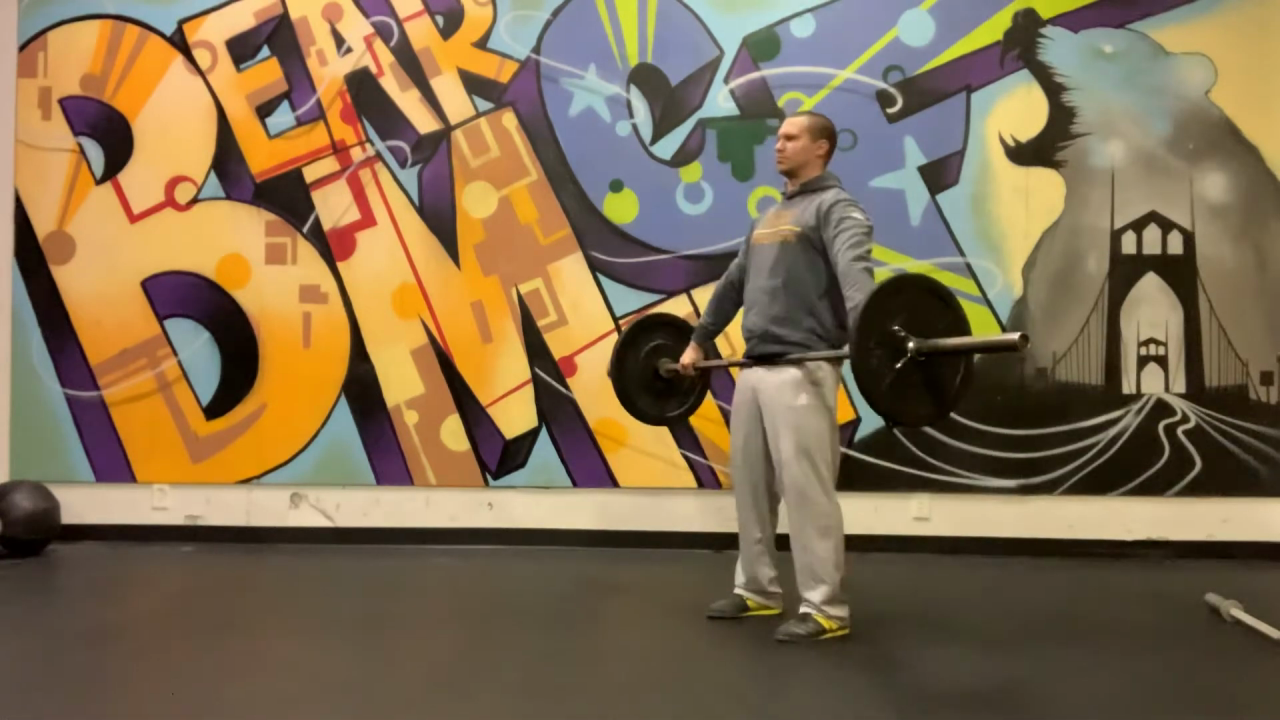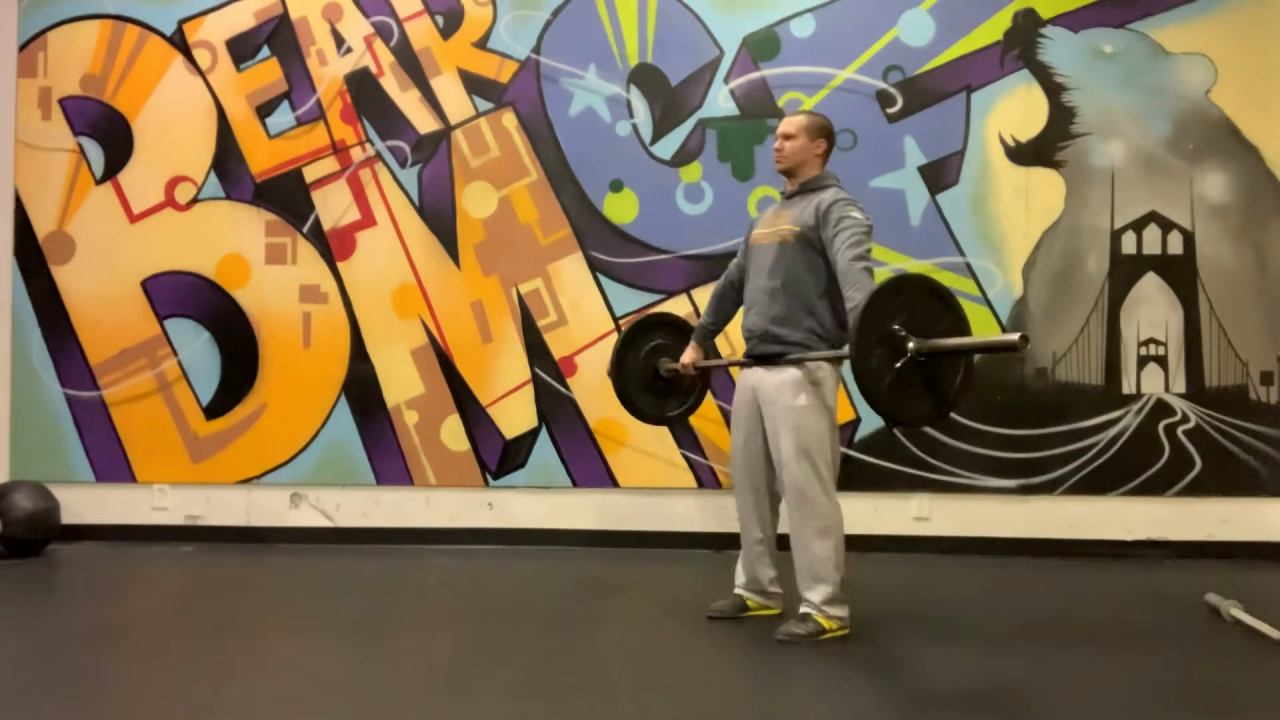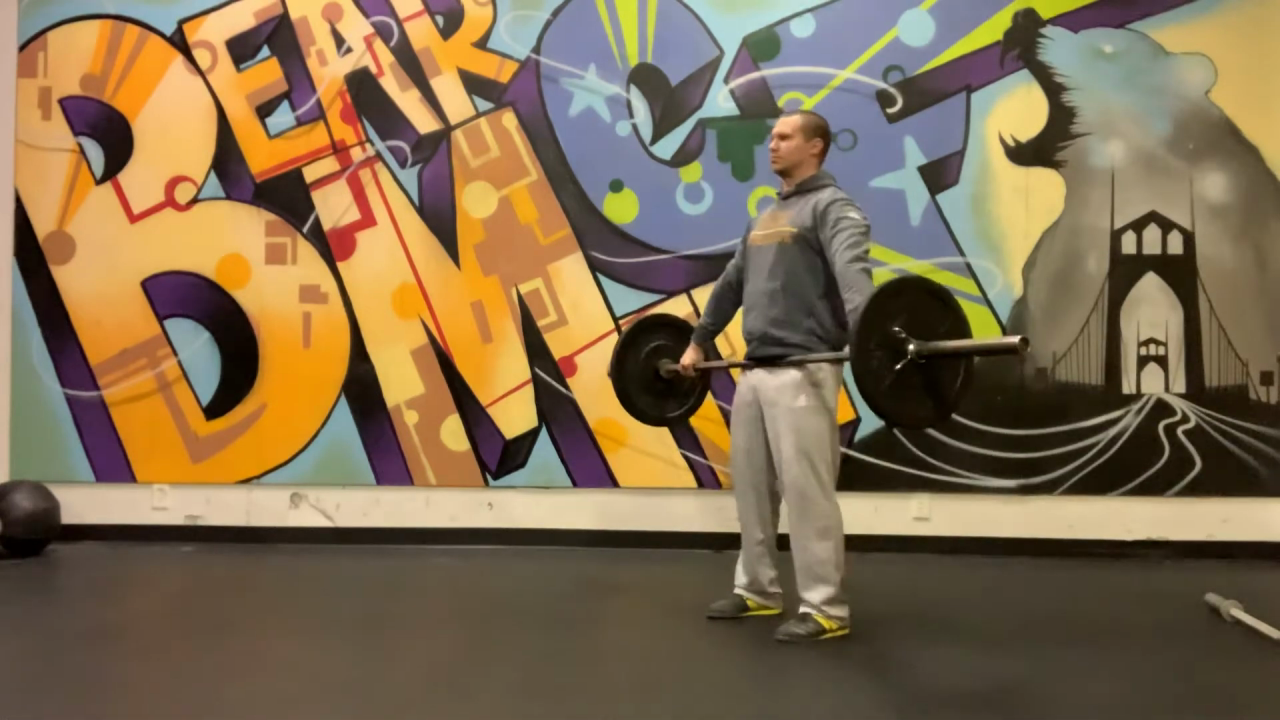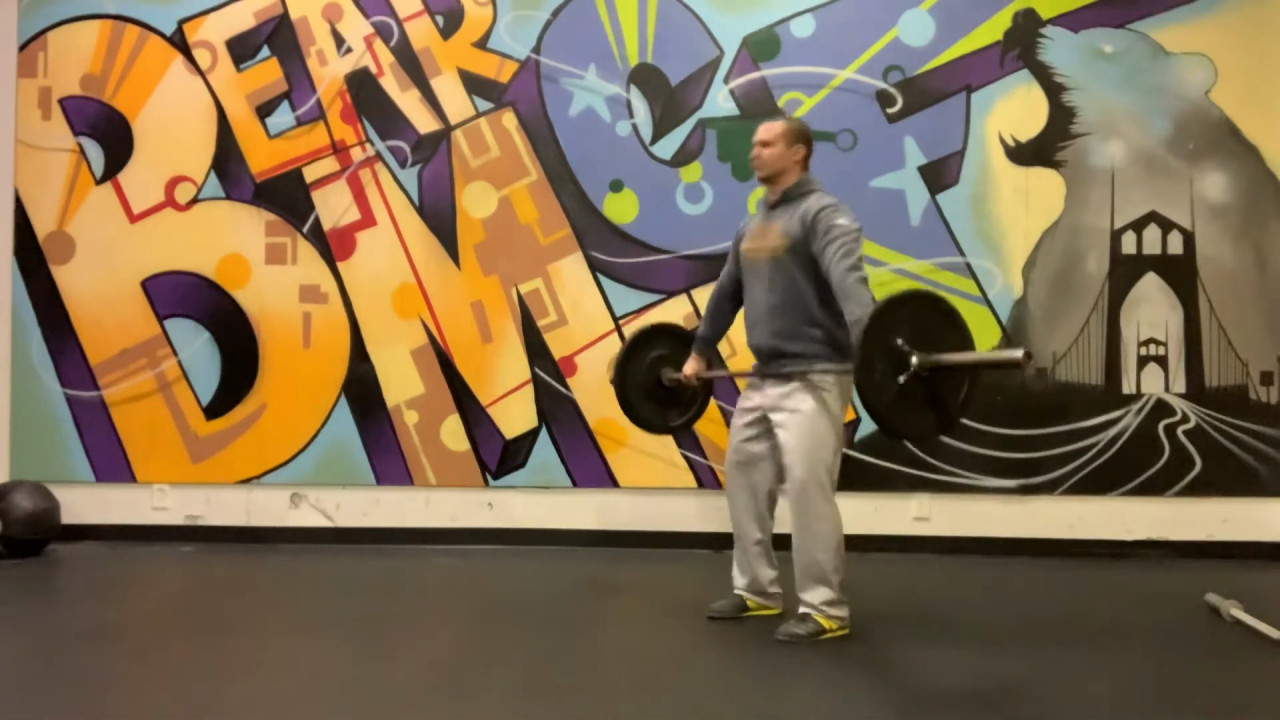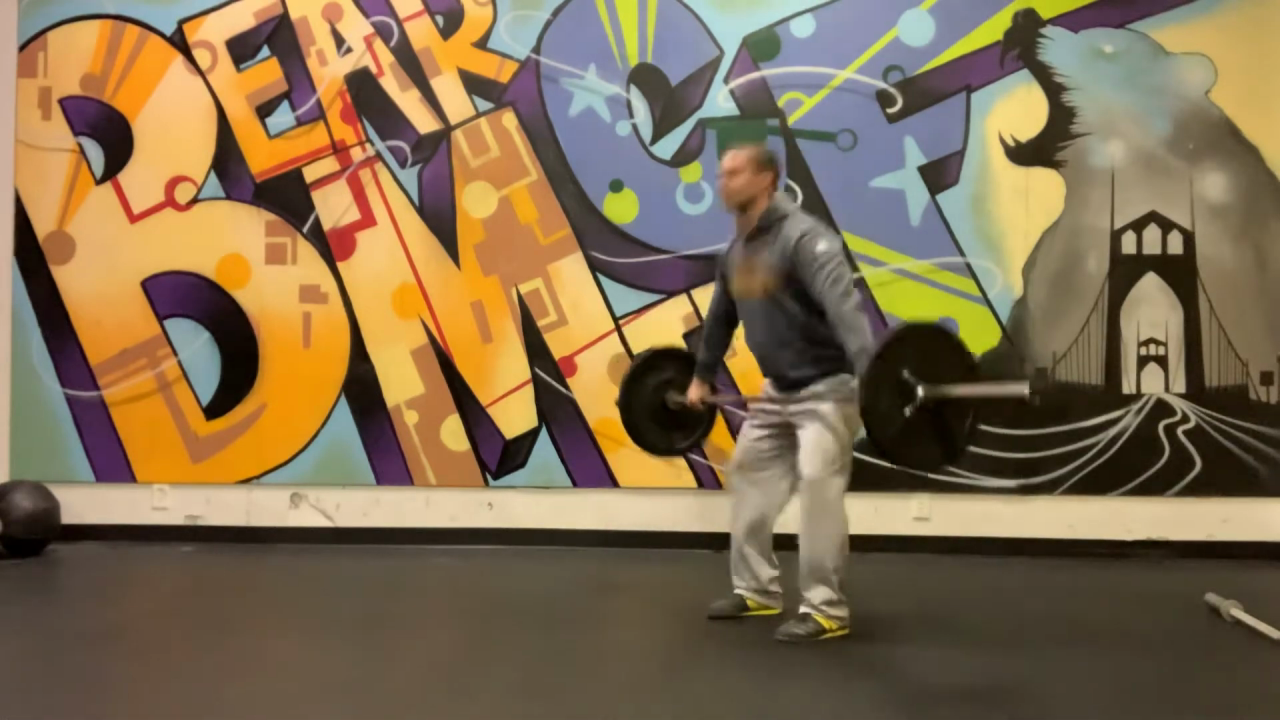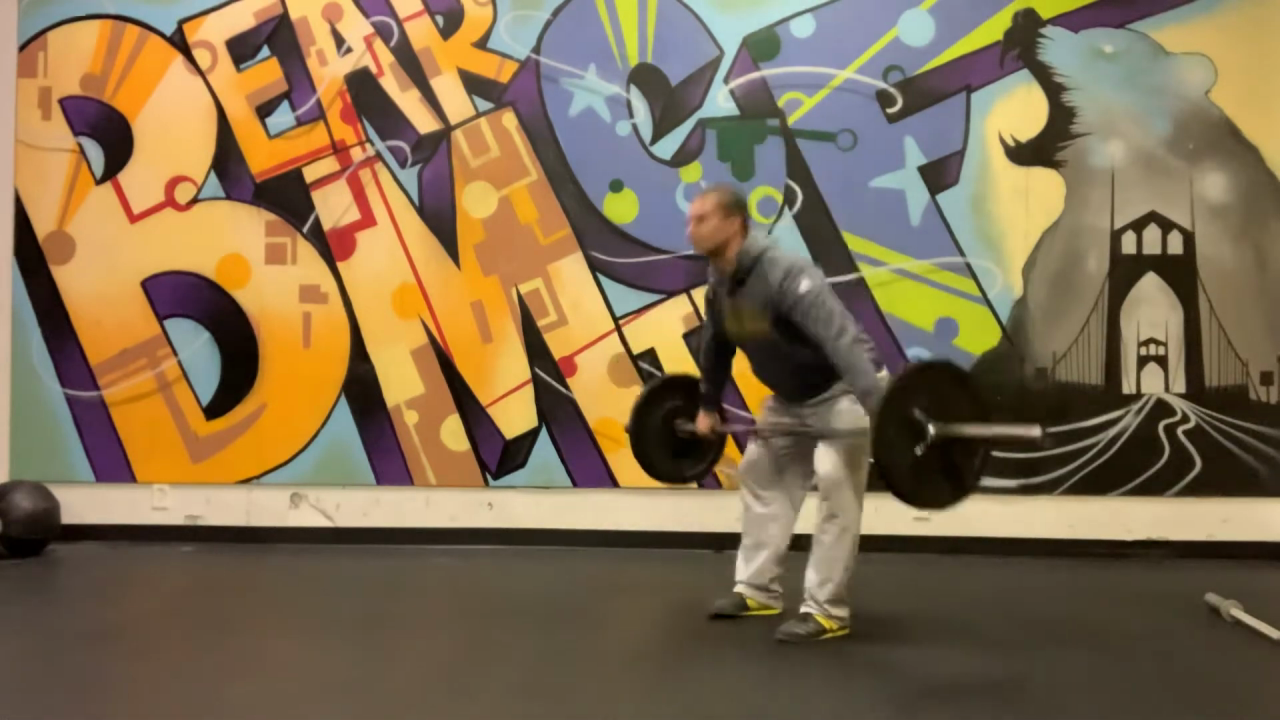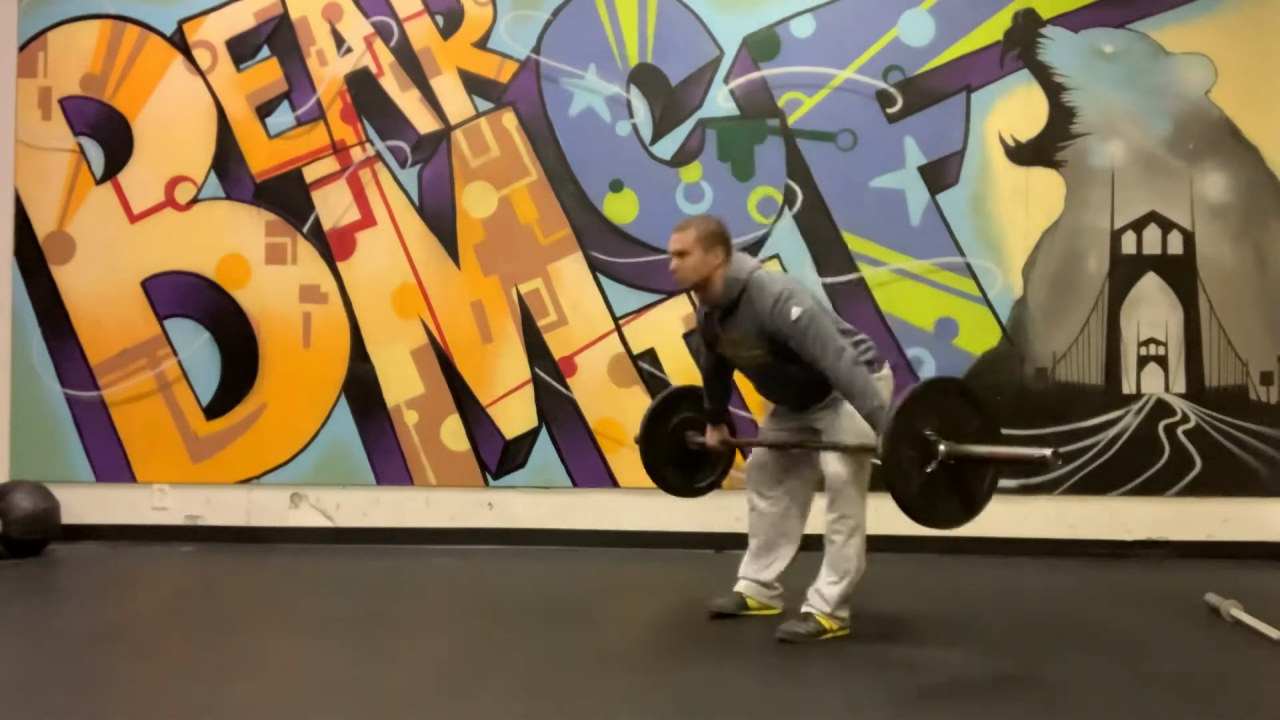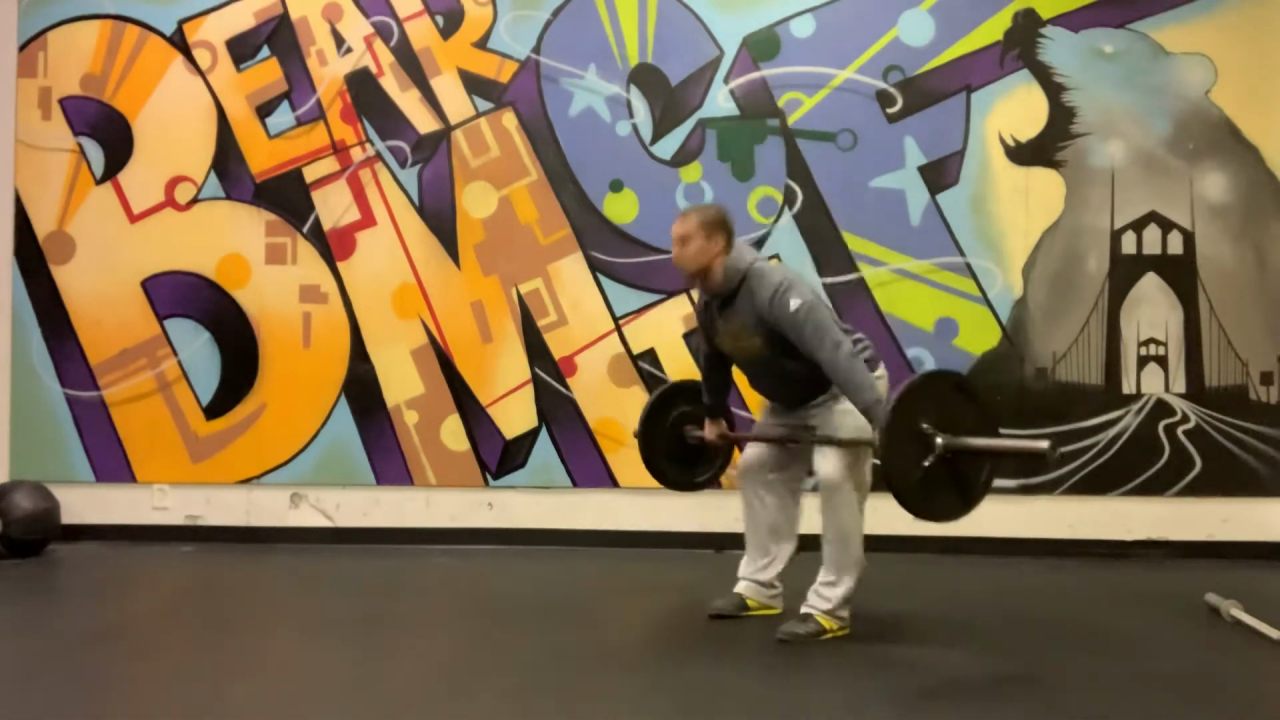
dt=0.1s
person 1, frame 1
left shoulder: (837, 208)
right shoulder: (770, 216)
left elbow: (854, 272)
right elbow: (734, 281)
right wrist: (699, 340)
left hip: (802, 370)
right hip: (754, 367)
left knee: (806, 488)
right knee: (750, 484)
left ankle: (825, 608)
right ankle: (758, 591)
person 1, frame 2
left shoulder: (836, 207)
right shoulder: (770, 214)
left elbow: (853, 271)
right elbow: (734, 281)
right wrist: (699, 339)
left hip: (803, 370)
right hip: (754, 369)
left knee: (806, 486)
right knee: (751, 482)
left ankle: (825, 609)
right ankle: (757, 591)
person 1, frame 3
left shoulder: (833, 207)
right shoulder: (768, 215)
left elbow: (852, 273)
right elbow: (732, 282)
right wrist: (699, 340)
left hip: (803, 371)
right hip: (755, 370)
left knee: (806, 488)
right knee: (751, 483)
left ankle: (825, 608)
right ankle: (758, 590)
person 1, frame 4
left shoulder: (821, 212)
right shoulder: (754, 222)
left elbow: (849, 279)
right elbow: (726, 294)
right wrist: (699, 352)
left hip: (816, 378)
right hip: (763, 378)
left knee: (807, 482)
right knee: (744, 476)
left ankle: (826, 609)
right ankle: (757, 590)
person 1, frame 5
left shoulder: (802, 237)
right shoulder: (736, 251)
left elbow: (844, 307)
right elbow: (721, 317)
right wrist: (702, 375)
left hip: (828, 385)
right hip: (779, 388)
left knee: (817, 484)
right knee: (748, 474)
left ankle: (825, 609)
right ankle: (756, 589)
person 1, frame 6
left shoulder: (783, 274)
right shoulder: (717, 288)
left elbow: (841, 340)
right elbow: (716, 349)
right wrist: (708, 406)
left hip: (841, 391)
right hip: (793, 397)
left knee: (835, 483)
right knee: (761, 477)
left ankle: (824, 610)
right ankle: (755, 588)
person 1, frame 7
left shoulder: (775, 298)
right shoulder: (709, 312)
left elbow: (840, 360)
right elbow: (715, 369)
left wrist: (888, 430)
right wrist: (715, 421)
left hip: (848, 391)
right hip: (796, 401)
left knee: (843, 481)
right knee: (767, 479)
left ankle: (827, 610)
right ankle: (757, 588)
person 1, frame 8
left shoulder: (774, 290)
right shoulder: (709, 301)
left elbow: (836, 356)
right elbow: (716, 363)
left wrist: (886, 427)
right wrist: (715, 417)
left hip: (842, 393)
right hip: (793, 400)
left knee: (837, 482)
right knee: (760, 476)
left ankle: (827, 610)
right ankle: (755, 589)
